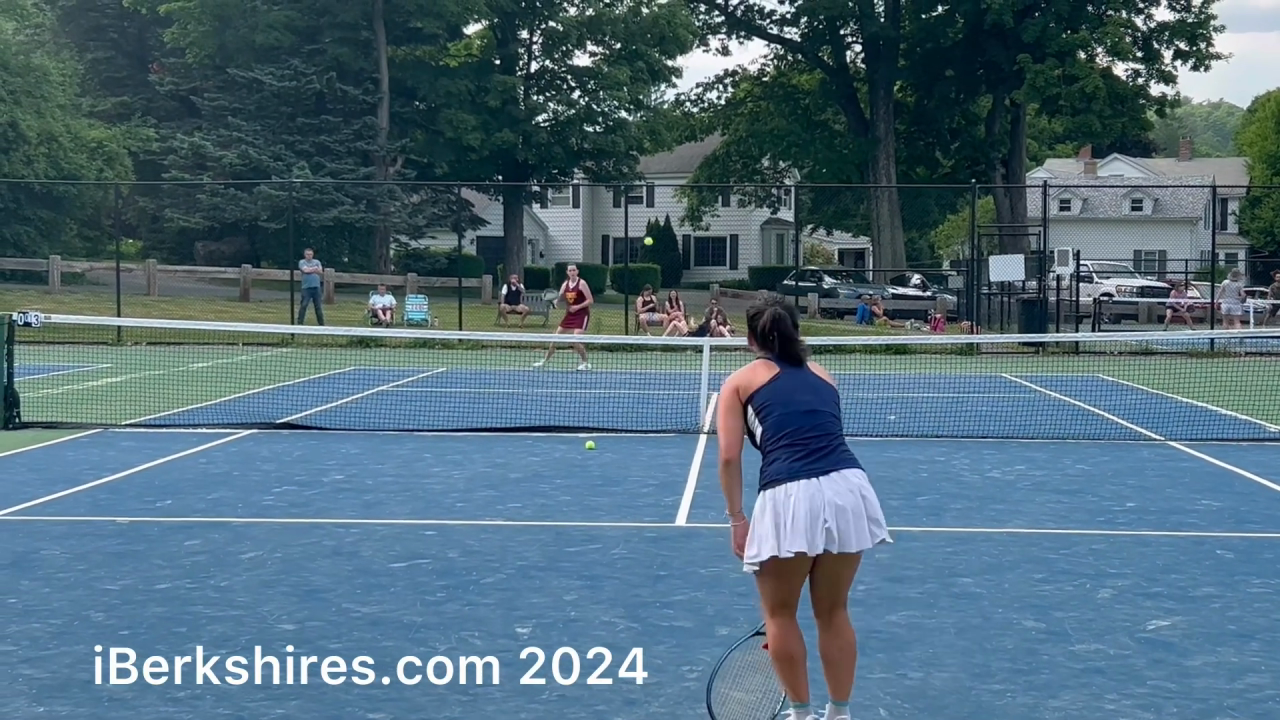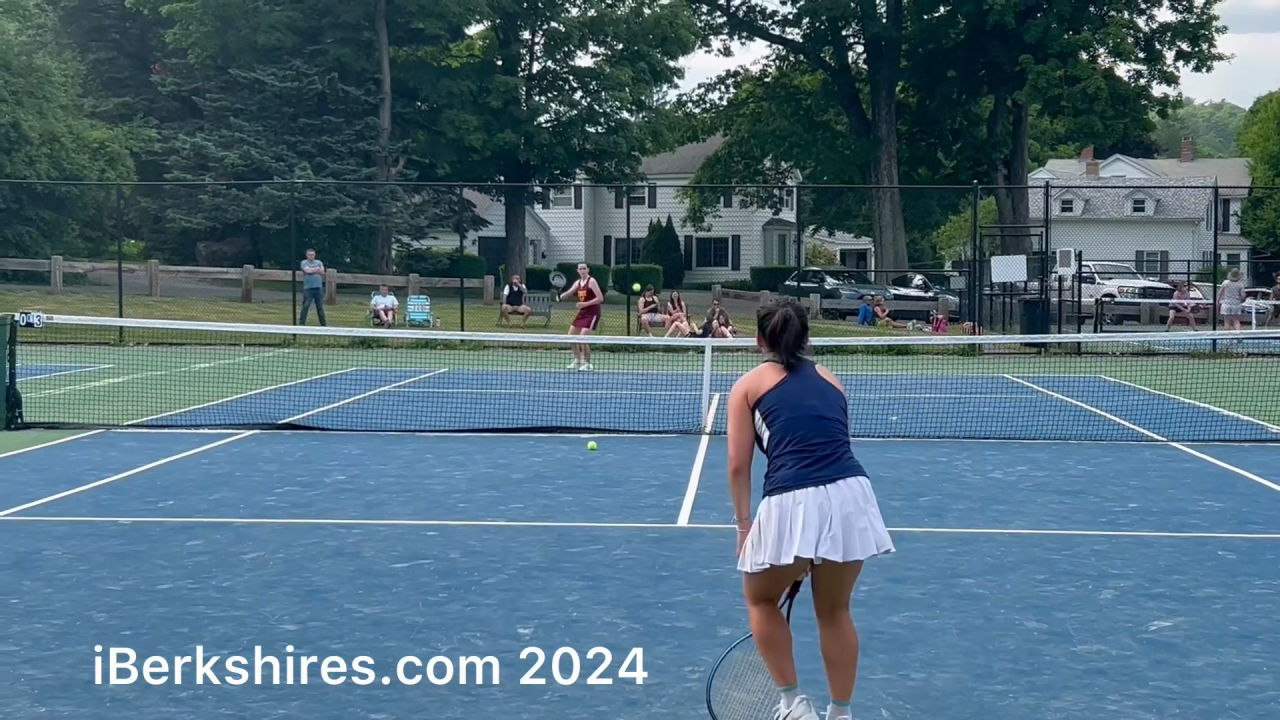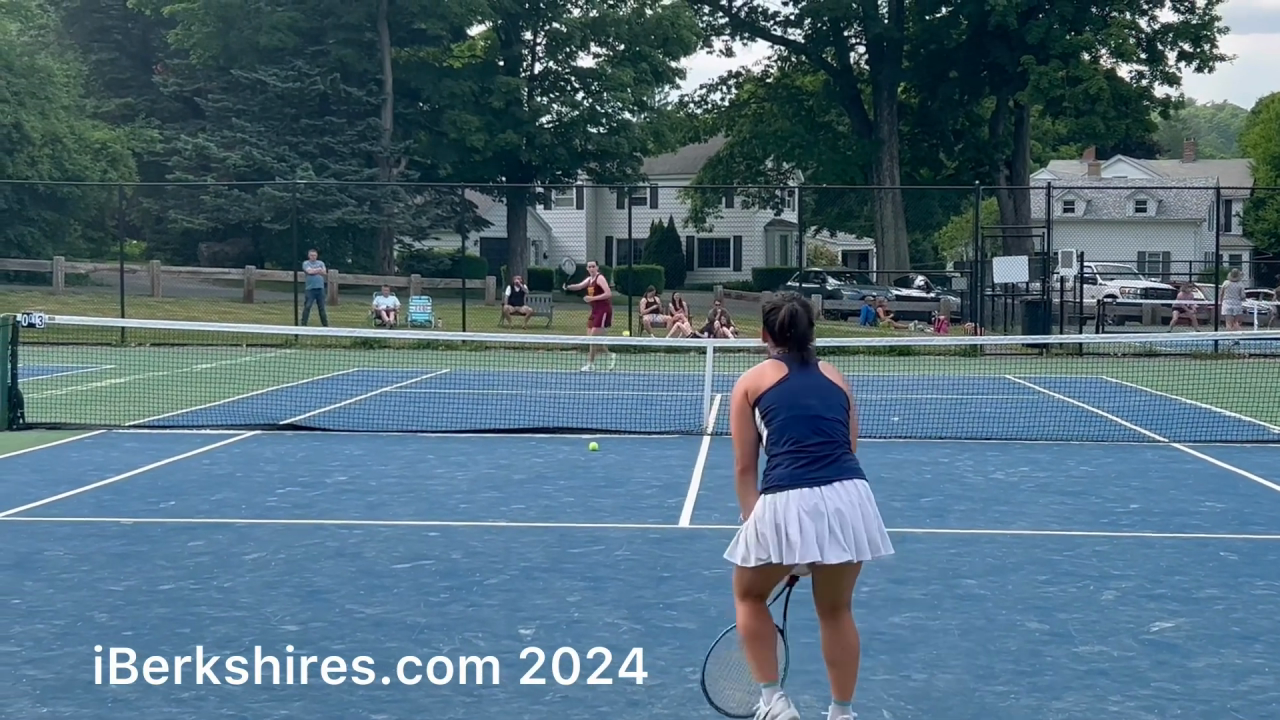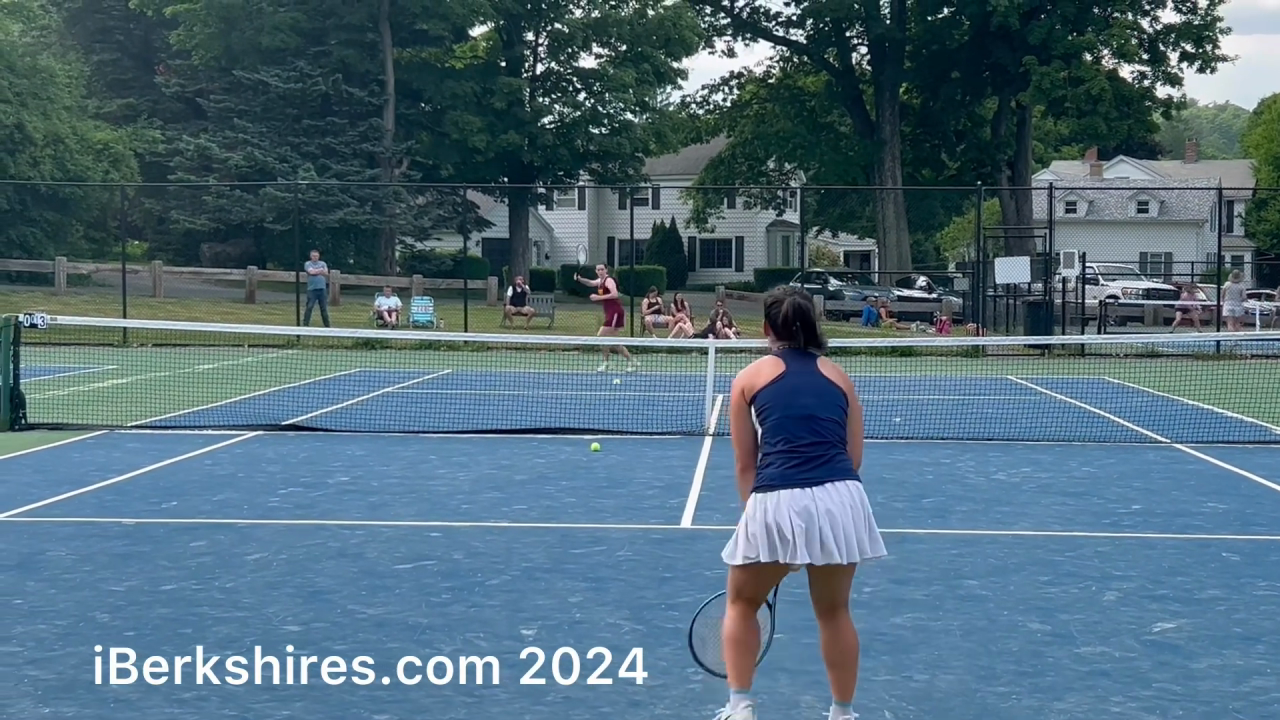
dt=0.1s
person 1, frame 1
left shoulder: (740, 381)
right shoulder: (821, 375)
left elbow: (729, 458)
left wrist: (737, 518)
left hip: (789, 498)
right hip: (848, 486)
left knee: (779, 613)
right knee: (831, 611)
person 1, frame 2
left shoulder: (749, 384)
right shoulder: (830, 379)
left elbow: (738, 466)
left wrist: (744, 523)
left hip: (791, 505)
right hip: (851, 497)
left knee: (762, 604)
right knee: (834, 613)
person 1, frame 3
left shoulder: (751, 381)
right shoulder: (836, 378)
left elbow: (745, 464)
left wrist: (750, 518)
left hip: (786, 503)
right hip: (849, 497)
left knee: (748, 597)
right knee: (836, 612)
person 1, frame 4
left shoulder: (749, 378)
right shoulder: (839, 375)
left elbow: (744, 462)
left wrist: (753, 507)
left hip: (777, 503)
right hip: (841, 499)
left knee: (739, 606)
right knee: (834, 614)
